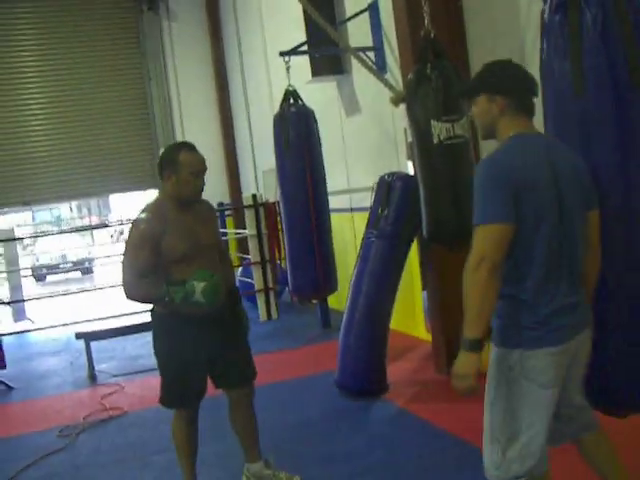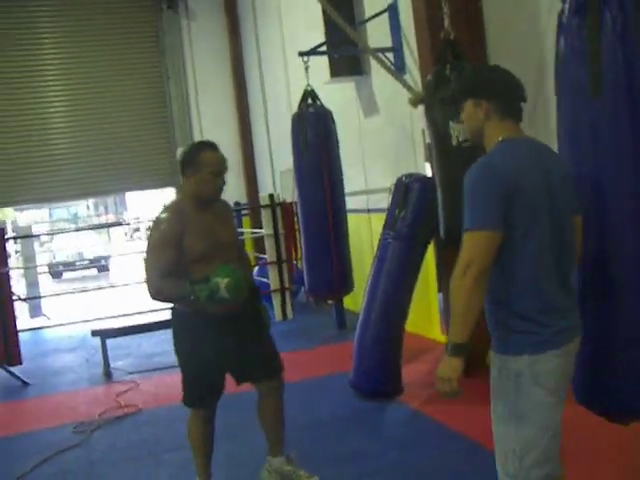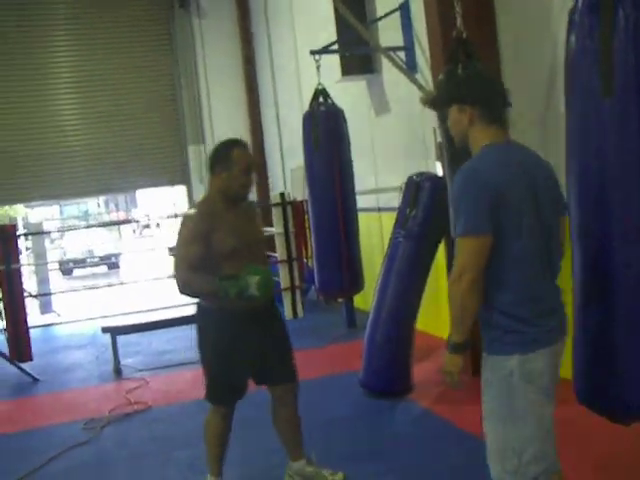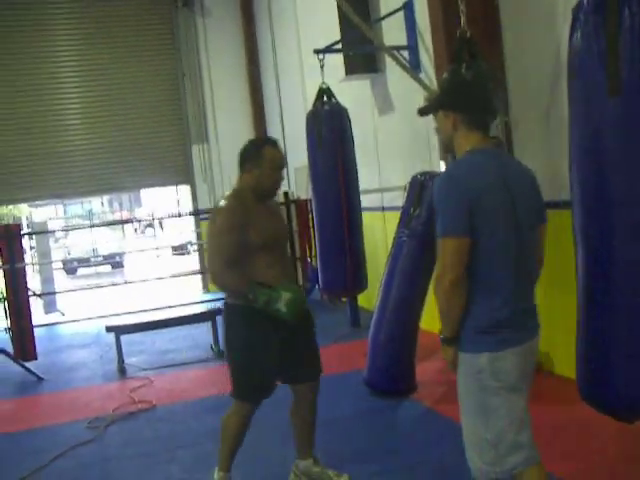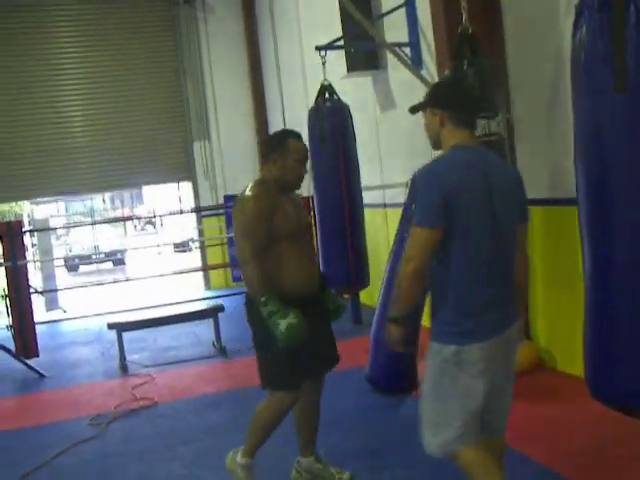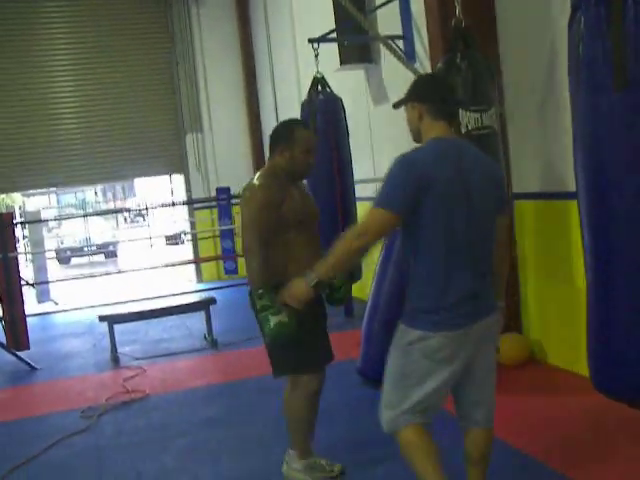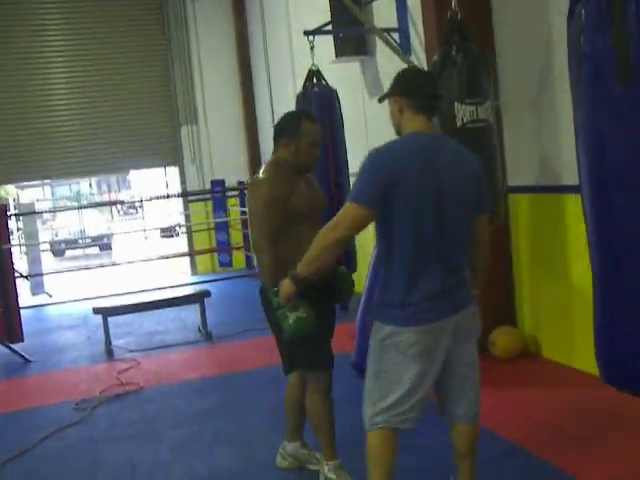
dt=0.2s
person 1, frame 1
left shoulder: (498, 167)
right shoulder: (569, 159)
left elbow: (483, 262)
right elbow: (592, 245)
left wrist: (470, 344)
left hip: (524, 337)
right hip: (571, 325)
right knee: (578, 422)
person 1, frame 2
left shoulder: (488, 171)
right shoulder: (555, 163)
left elbow: (472, 268)
right elbow: (574, 245)
left wrist: (455, 348)
left hip: (524, 340)
right hip: (562, 325)
right knee: (538, 436)
person 1, frame 3
left shoulder: (474, 176)
right shoulder: (539, 166)
left elbow: (468, 275)
left wrist: (456, 343)
left hip: (513, 340)
right hip: (548, 326)
right knee: (511, 437)
person 1, frame 4
left shoulder: (455, 181)
right shoulder: (522, 175)
left elbow: (450, 275)
right elbow: (536, 257)
left wrist: (450, 336)
left hip: (487, 342)
right hip: (523, 330)
right knee: (493, 436)
person 1, frame 5
left shoulder: (434, 176)
right shoulder: (505, 172)
left elbow: (415, 262)
right elbow: (520, 252)
left wrist: (397, 317)
left hip: (458, 334)
right hip: (502, 323)
left knee: (449, 434)
right knee: (489, 424)
person 1, frame 6
left shoulder: (415, 165)
right shoulder: (488, 166)
left elbow: (364, 236)
right elbow: (499, 243)
left wrist: (311, 279)
left hip: (432, 322)
right hip: (484, 314)
left knee: (403, 413)
right knee: (478, 413)
person 1, frame 7
left shoulder: (387, 159)
right shoulder: (469, 162)
left elbow: (339, 232)
right elbow: (480, 241)
left wrist: (297, 278)
left hip: (406, 317)
right hip: (461, 309)
left knee: (383, 416)
right knee: (462, 408)
person 2, frame 1
left shoulder: (205, 210)
right shoulder: (149, 224)
right elbow: (133, 286)
left wrist: (235, 301)
right wrist: (181, 294)
left hip: (220, 316)
right hip: (179, 327)
left knee: (242, 392)
right knee: (186, 409)
person 2, frame 2
left shoulder: (224, 210)
right shoulder: (170, 223)
right elbow: (157, 287)
left wrist: (255, 297)
right wrist: (207, 290)
left hip: (242, 313)
right hip: (199, 324)
left knee: (271, 384)
right knee: (204, 408)
person 2, frame 3
left shoulder: (248, 209)
right shoulder: (200, 219)
right elbow: (185, 281)
left wrist: (266, 291)
right wrist: (236, 287)
left hip: (261, 314)
right hip: (222, 322)
left knee: (286, 390)
right knee: (223, 405)
person 2, frame 4
left shoulder: (271, 205)
right shoulder: (230, 213)
right elbow: (219, 273)
left wrist: (292, 296)
right wrist: (265, 297)
left hip: (287, 311)
right hip: (250, 318)
left knee: (307, 387)
right knee: (247, 402)
person 2, frame 5
left shoulder: (291, 197)
right shoulder: (255, 201)
right elbow: (248, 262)
left wrist: (323, 290)
right wrist: (272, 309)
left hip: (307, 304)
right hip: (279, 310)
left knee: (313, 385)
right knee: (286, 394)
person 2, frame 6
left shoulder: (296, 186)
right shoulder: (263, 190)
right elbow: (253, 251)
right wrist: (266, 302)
left hip: (307, 295)
right hip: (282, 299)
left knee: (297, 377)
right knee: (310, 379)
person 2, frame 7
left shoulder: (304, 177)
right shoulder: (270, 183)
right elbow: (263, 247)
left wrist: (336, 271)
left hip: (315, 288)
left knee: (303, 373)
right knee: (318, 377)
left ankle: (292, 448)
